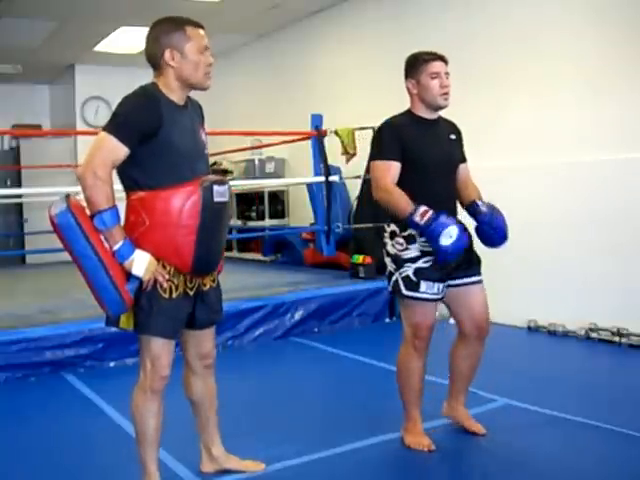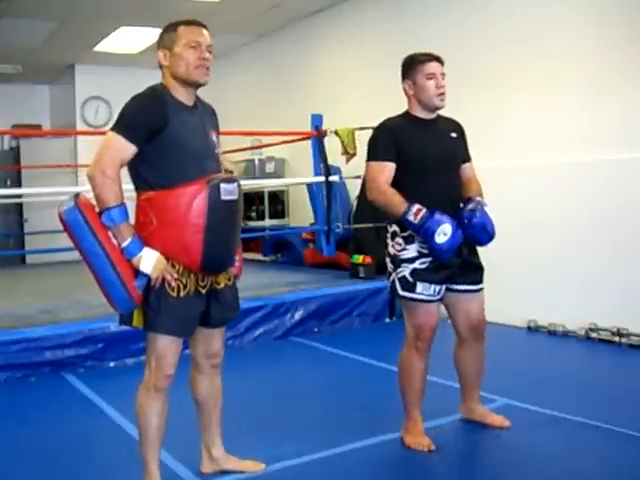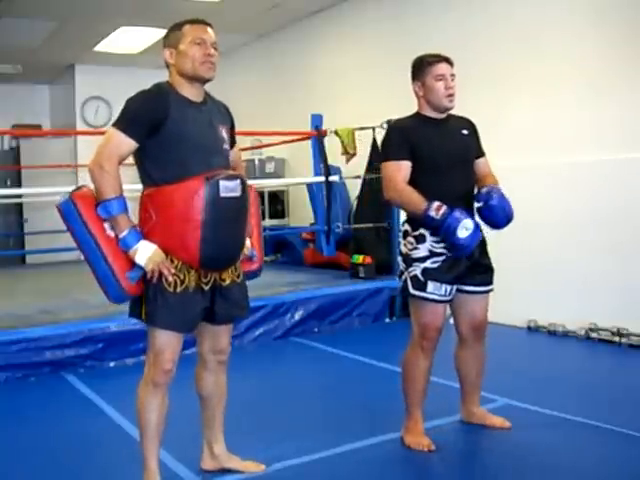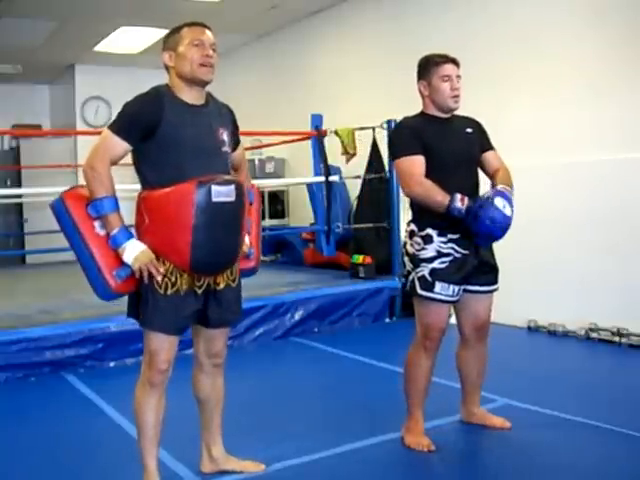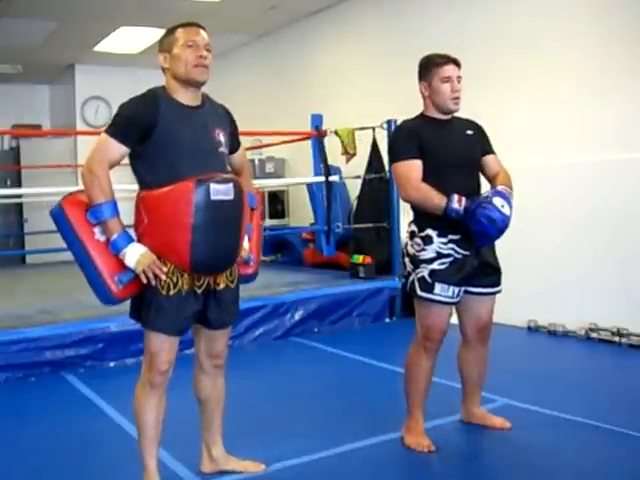
dt=0.3s
person 1, frame 1
left shoulder: (193, 110)
right shoulder: (142, 106)
right elbow: (92, 173)
right wrist: (125, 250)
right hip: (159, 263)
left knee: (203, 360)
right knee: (156, 372)
person 1, frame 2
left shoulder: (206, 113)
right shoulder: (150, 106)
right elbow: (101, 171)
left wrist: (229, 236)
right wrist: (134, 247)
right hip: (171, 261)
left knee: (210, 358)
right knee: (161, 370)
person 1, frame 3
left shoulder: (220, 111)
right shoulder: (153, 102)
right elbow: (102, 164)
right wrist: (133, 240)
right hip: (173, 256)
left knee: (217, 353)
right knee: (162, 365)
person 1, frame 4
left shoulder: (223, 113)
right shoulder: (150, 106)
left elbow: (240, 168)
right elbow: (95, 165)
right wrist: (124, 241)
right hip: (168, 258)
left knee: (213, 357)
right knee: (158, 366)
person 1, frame 5
left shoulder: (220, 115)
right shoulder: (145, 109)
left elbow: (242, 171)
right elbow: (94, 169)
right wrist: (124, 244)
right hip: (167, 260)
left knee: (214, 358)
right knee: (158, 367)
person 2, frame 1
left shoulder: (451, 130)
right shoulder: (393, 130)
right elbow: (383, 188)
left wrist: (480, 207)
right wrist: (426, 219)
left hip: (454, 239)
right hip: (415, 244)
left knee: (477, 326)
right knee: (418, 335)
left ankle: (456, 405)
right ankle: (412, 423)
person 2, frame 2
left shoulder: (454, 129)
right shoulder: (391, 131)
left elbow: (468, 178)
right elbow: (377, 188)
left wrist: (474, 204)
right wrist: (419, 217)
left hip: (459, 242)
right hip: (417, 245)
left knee: (473, 329)
right knee: (421, 335)
left ankle: (471, 405)
right ankle: (412, 423)
person 2, frame 3
left shoulder: (466, 127)
right shoulder: (403, 131)
left elbow: (483, 173)
right elbow: (394, 188)
left wrist: (491, 192)
right wrist: (437, 214)
left hip: (470, 241)
right hip: (428, 244)
left knee: (475, 329)
right knee: (427, 334)
left ankle: (472, 407)
right ankle: (413, 422)
person 2, frame 4
left shoulder: (472, 127)
right shoulder: (409, 130)
left elbow: (498, 168)
right elbow: (414, 184)
left wrist: (501, 195)
right wrist: (462, 207)
left hip: (475, 242)
right hip: (434, 243)
left knee: (477, 330)
right knee: (430, 335)
left ankle: (472, 408)
right ankle: (413, 422)
person 2, frame 5
left shoulder: (472, 130)
right shoulder: (409, 133)
left elbow: (498, 172)
right elbow: (410, 189)
left wrist: (500, 196)
right wrist: (460, 207)
left hip: (478, 243)
right hip: (435, 244)
left knee: (479, 331)
right knee: (430, 336)
left ankle: (472, 408)
right ankle: (414, 422)
